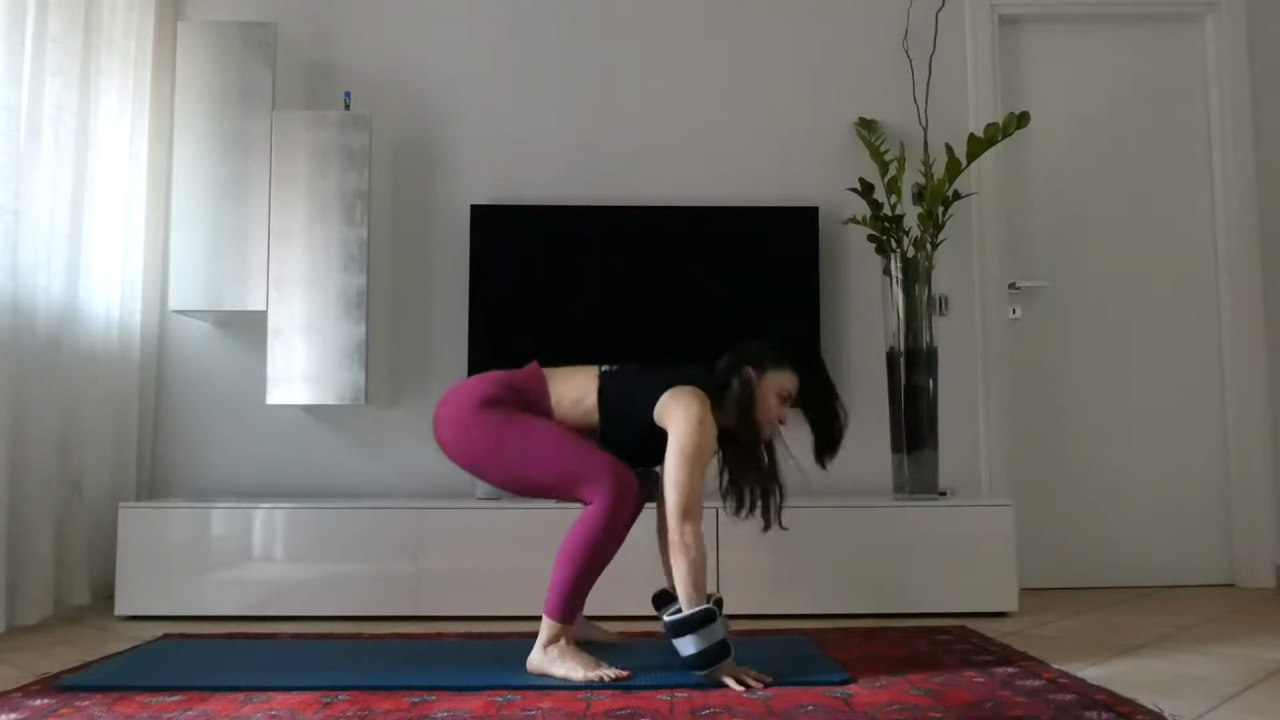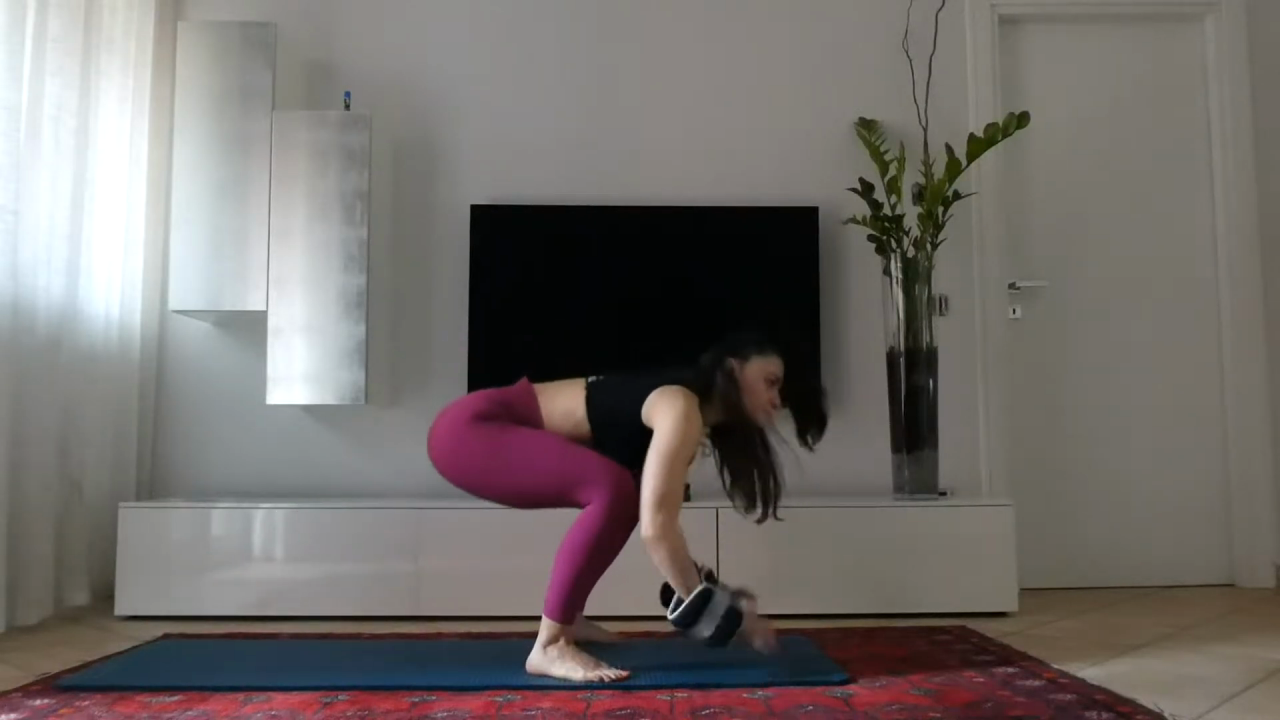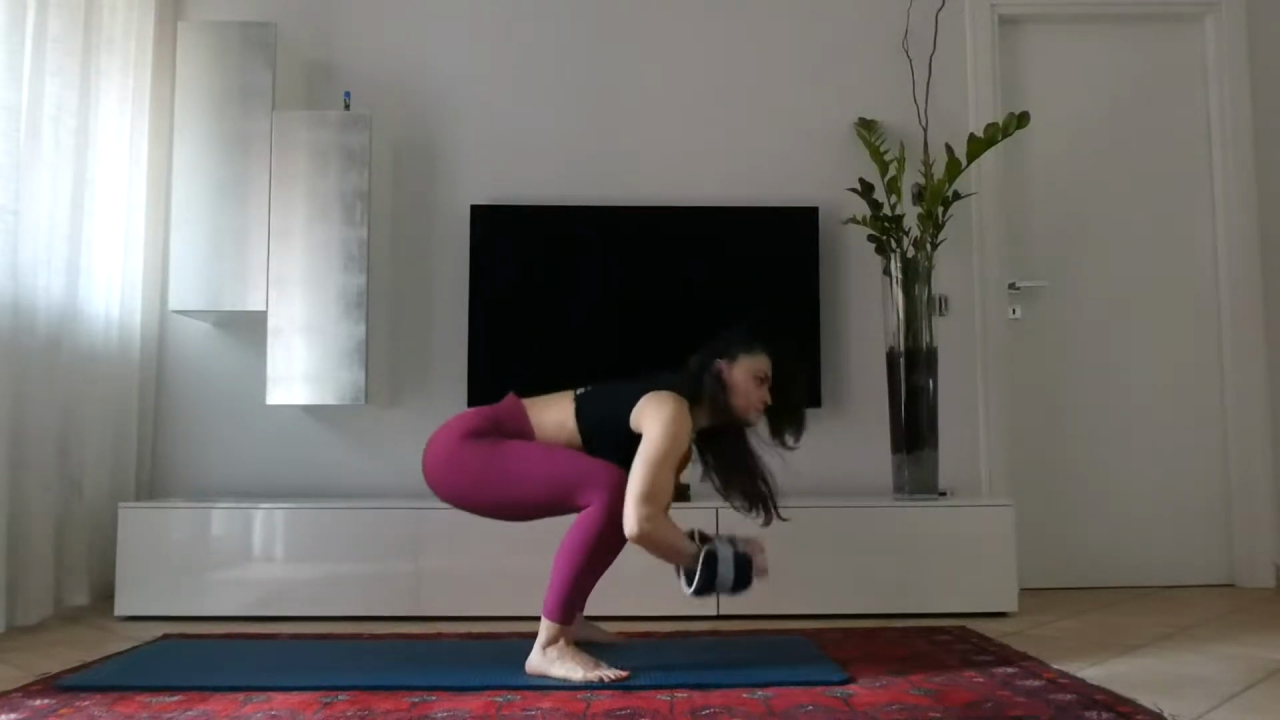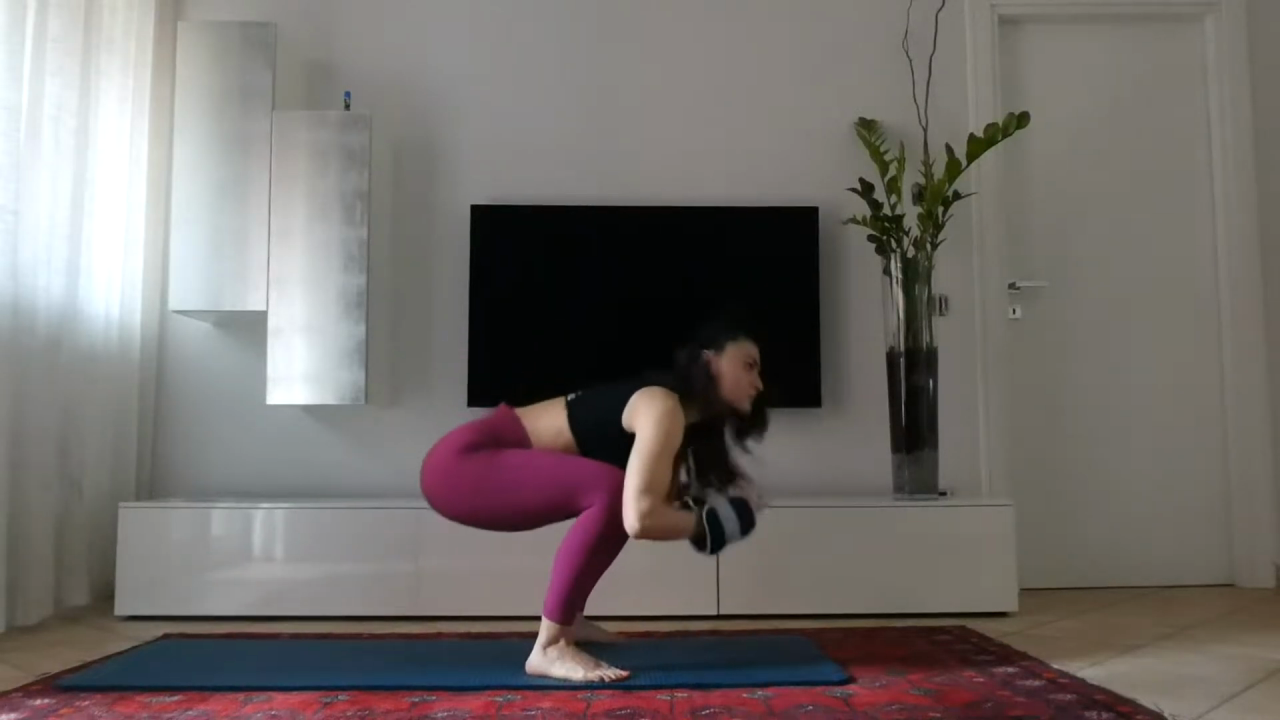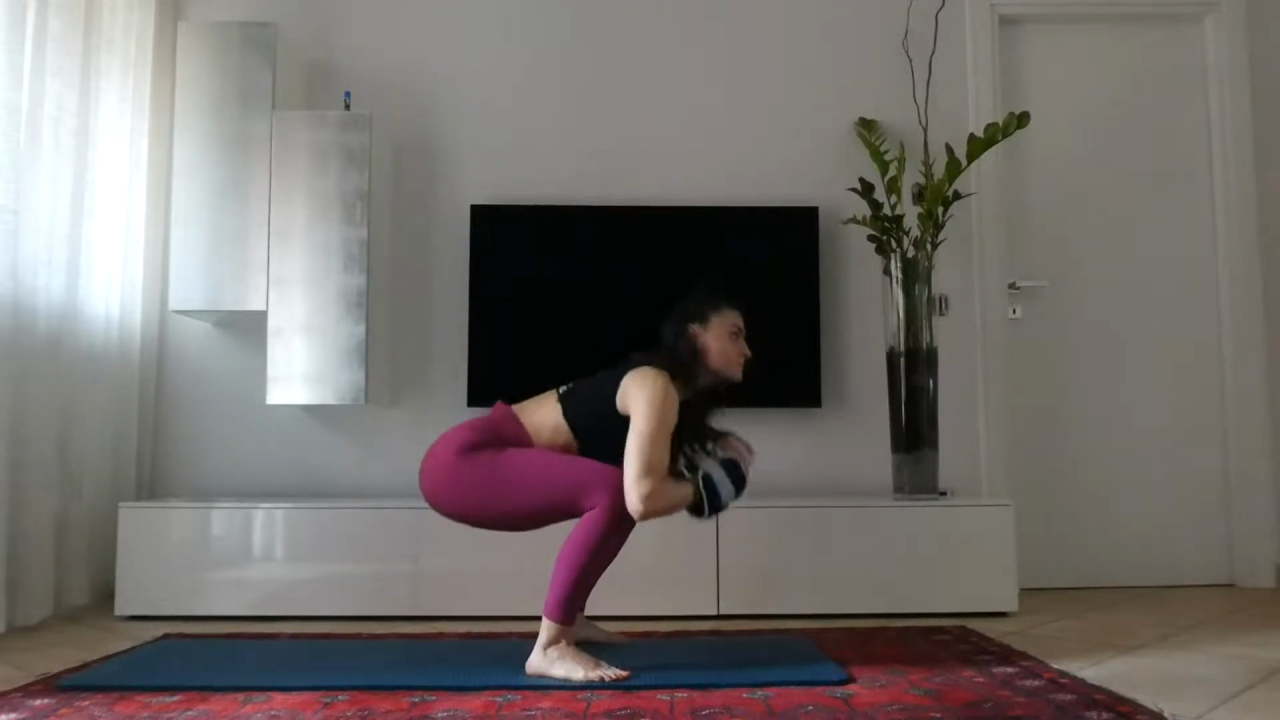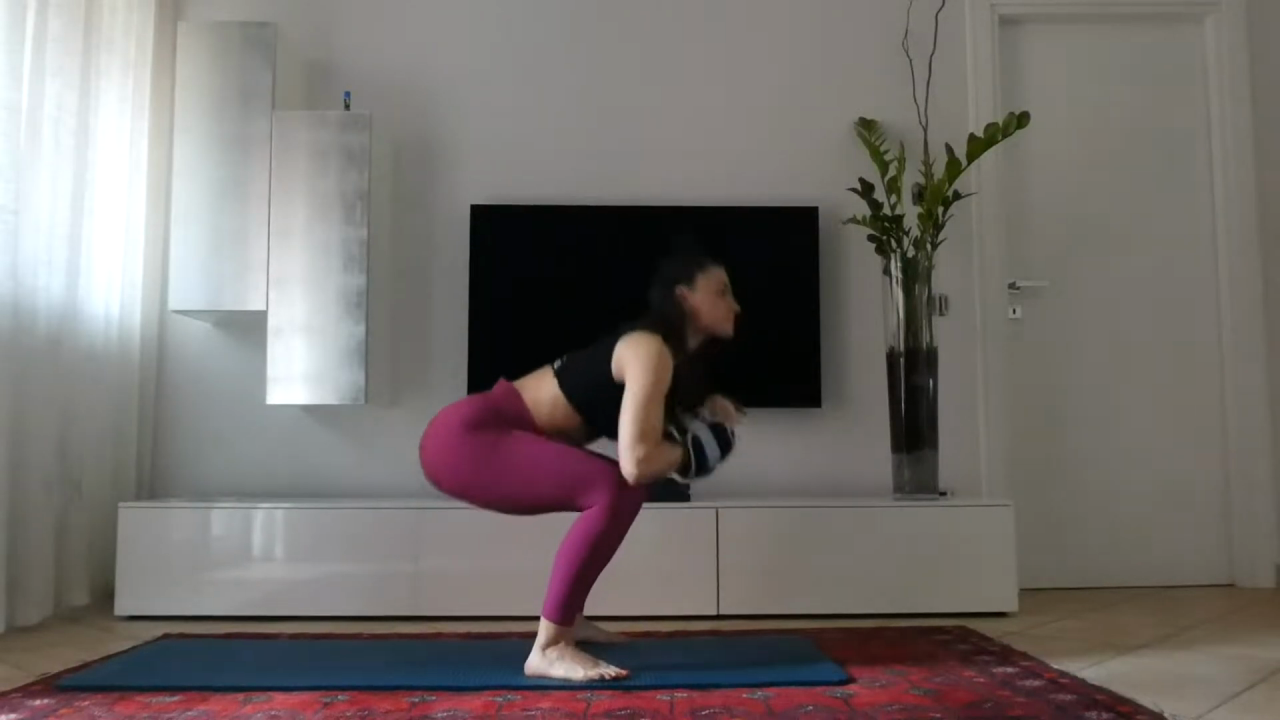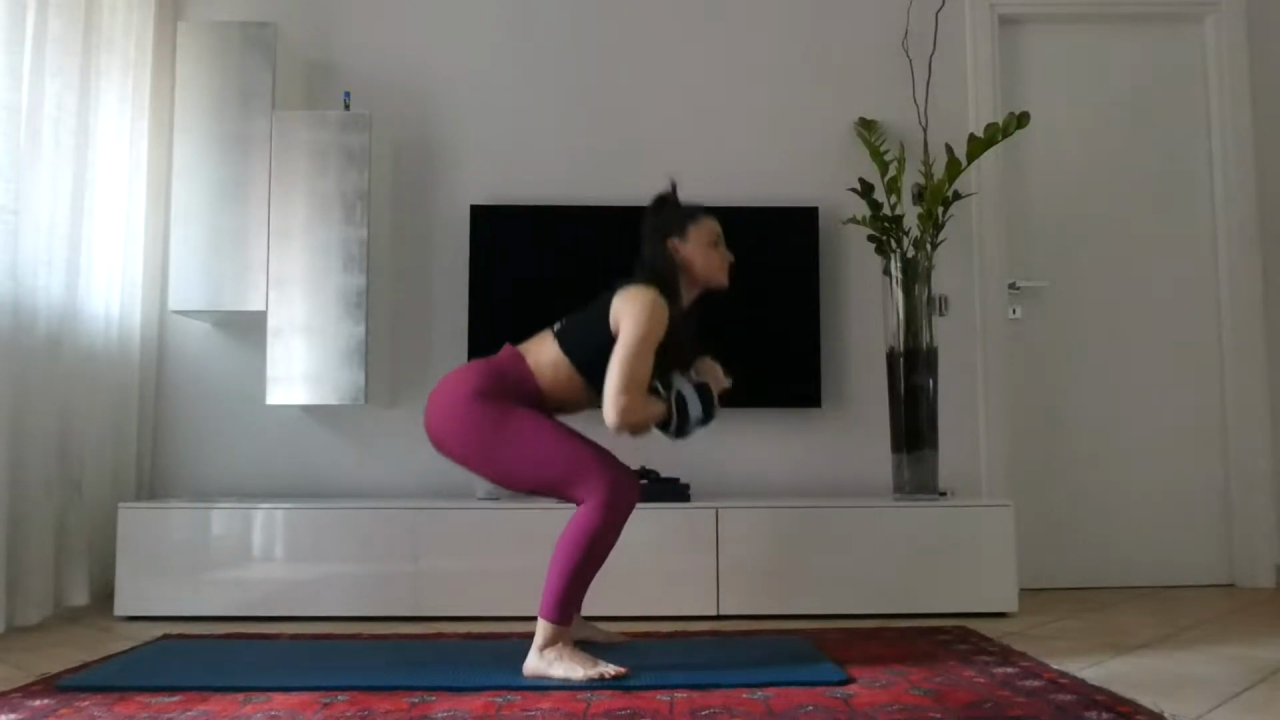
dt=0.1s
person 1, frame 1
left shoulder: (711, 415)
right shoulder: (695, 410)
left elbow: (675, 525)
right elbow: (682, 532)
left wrist: (684, 608)
right wrist: (706, 649)
left hip: (504, 408)
right hip: (474, 412)
left knee: (626, 487)
right knee: (613, 490)
left ankle: (566, 617)
right ankle: (550, 647)
person 1, frame 2
left shoulder: (701, 417)
right shoulder: (681, 409)
left elbow: (658, 515)
right elbow: (656, 524)
left wrist: (702, 593)
right wrist: (714, 608)
left hip: (498, 425)
right hip: (468, 426)
left knee: (628, 489)
right knee: (611, 489)
left ankle: (565, 616)
right ankle: (550, 644)
person 1, frame 3
left shoulder: (695, 418)
right shoulder: (671, 412)
left elbow: (644, 513)
right elbow: (638, 523)
left wrist: (714, 551)
right wrist: (716, 562)
left hip: (488, 448)
right hip: (462, 449)
left knee: (620, 494)
right knee: (608, 490)
left ankle: (568, 616)
right ankle: (551, 645)
person 1, frame 4
left shoulder: (685, 416)
right shoulder: (663, 408)
left elbow: (652, 504)
right elbow: (640, 517)
left wrist: (718, 509)
right wrist: (714, 521)
left hip: (487, 460)
right hip: (459, 463)
left knee: (615, 493)
right knee: (609, 490)
left ankle: (565, 618)
right ankle: (549, 646)
person 1, frame 5
left shoulder: (676, 389)
right shoulder: (656, 387)
left elbow: (647, 481)
right elbow: (643, 498)
left wrist: (712, 452)
right wrist: (709, 484)
left hip: (483, 456)
right hip: (460, 463)
left knee: (616, 495)
right knee: (612, 495)
left ankle: (565, 617)
right ankle: (549, 647)
person 1, frame 6
left shoulder: (665, 352)
right shoulder: (650, 351)
left elbow: (640, 444)
right elbow: (638, 462)
left wrist: (699, 422)
right wrist: (701, 445)
left hip: (482, 435)
right hip: (461, 440)
left knee: (609, 488)
right knee: (614, 490)
left ankle: (564, 618)
right ankle: (549, 646)
person 1, frame 7
left shoulder: (663, 306)
right shoulder: (647, 302)
left elbow: (625, 398)
right elbow: (618, 413)
left wrist: (688, 382)
right wrist: (683, 399)
left hip: (488, 402)
right hip: (471, 404)
left knee: (607, 485)
right knee: (612, 488)
left ankle: (562, 618)
right ankle: (546, 648)
